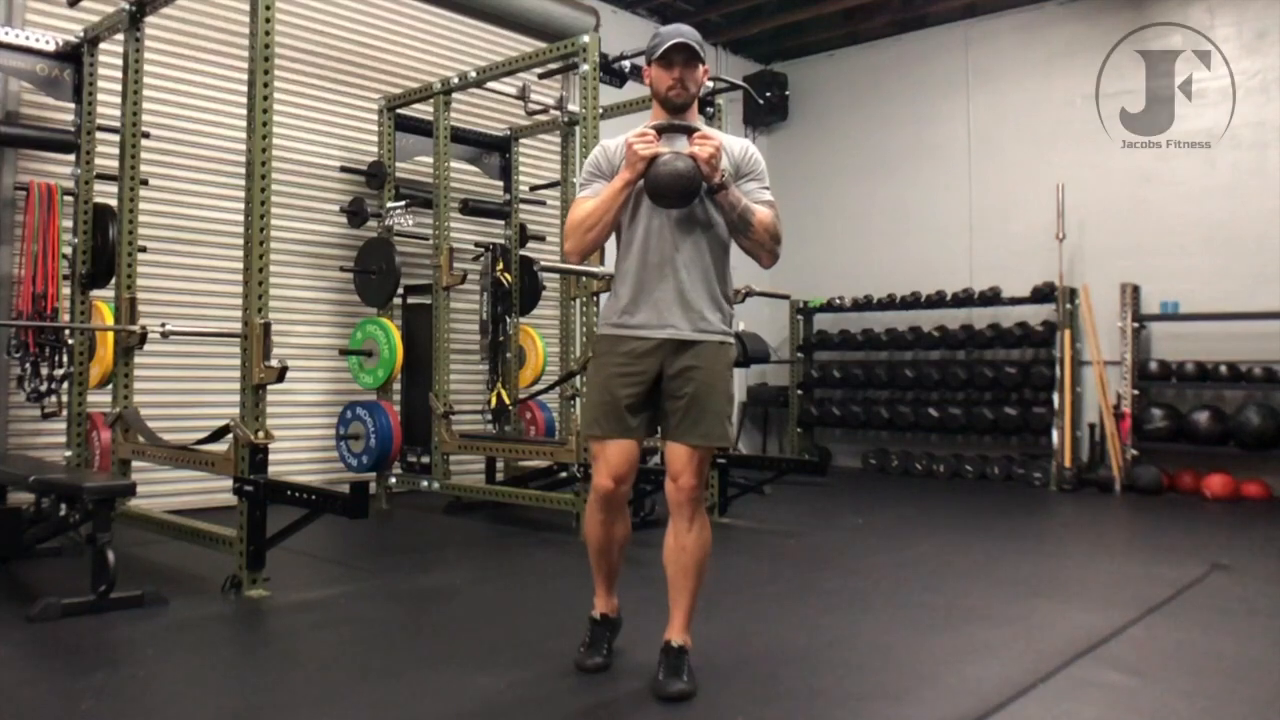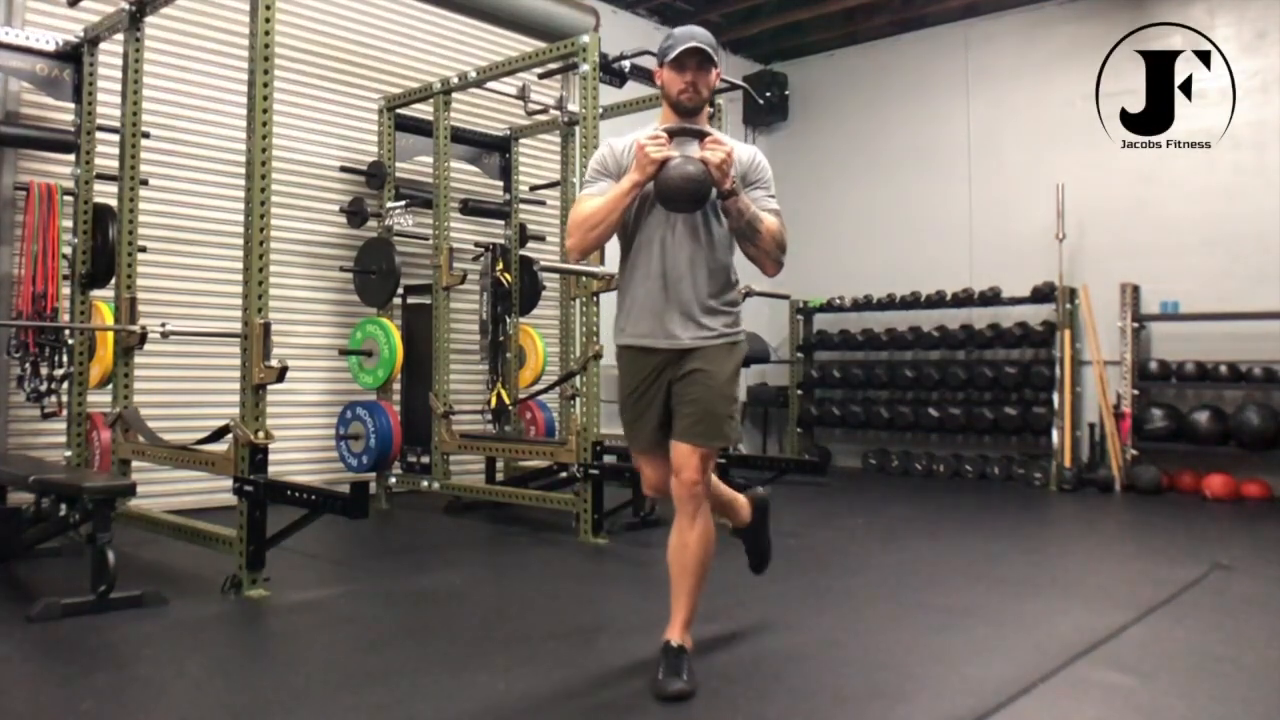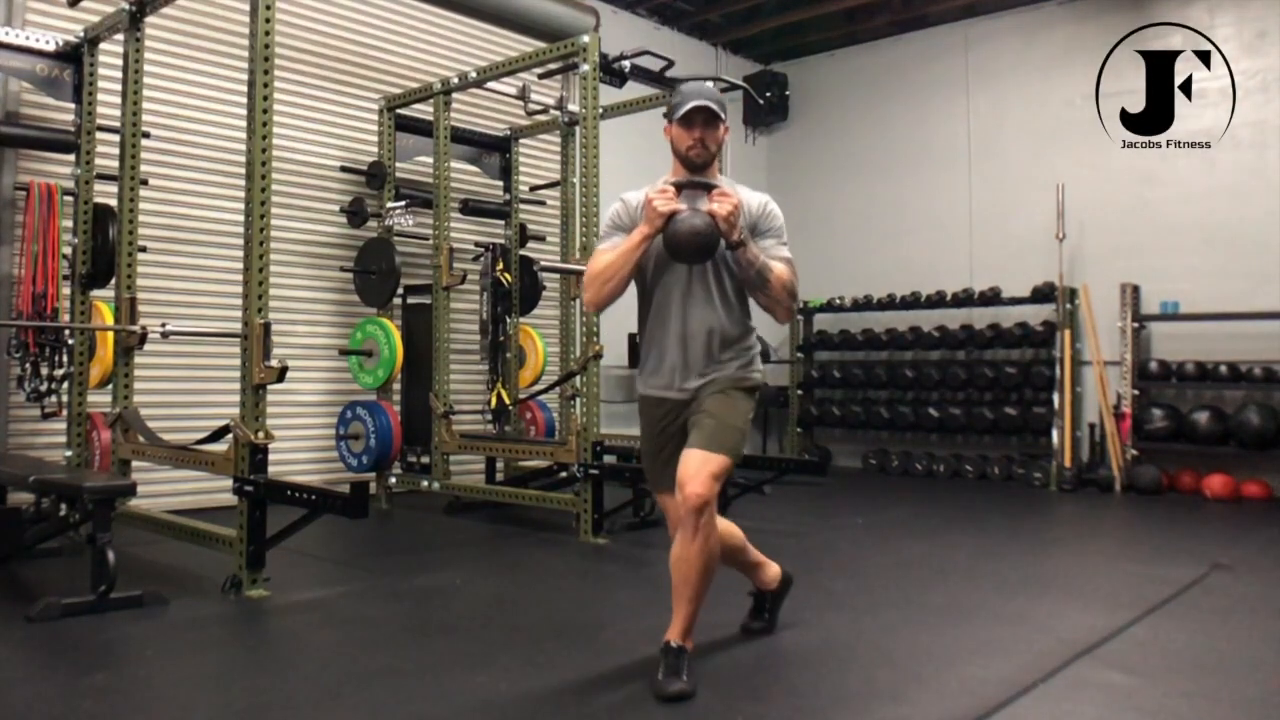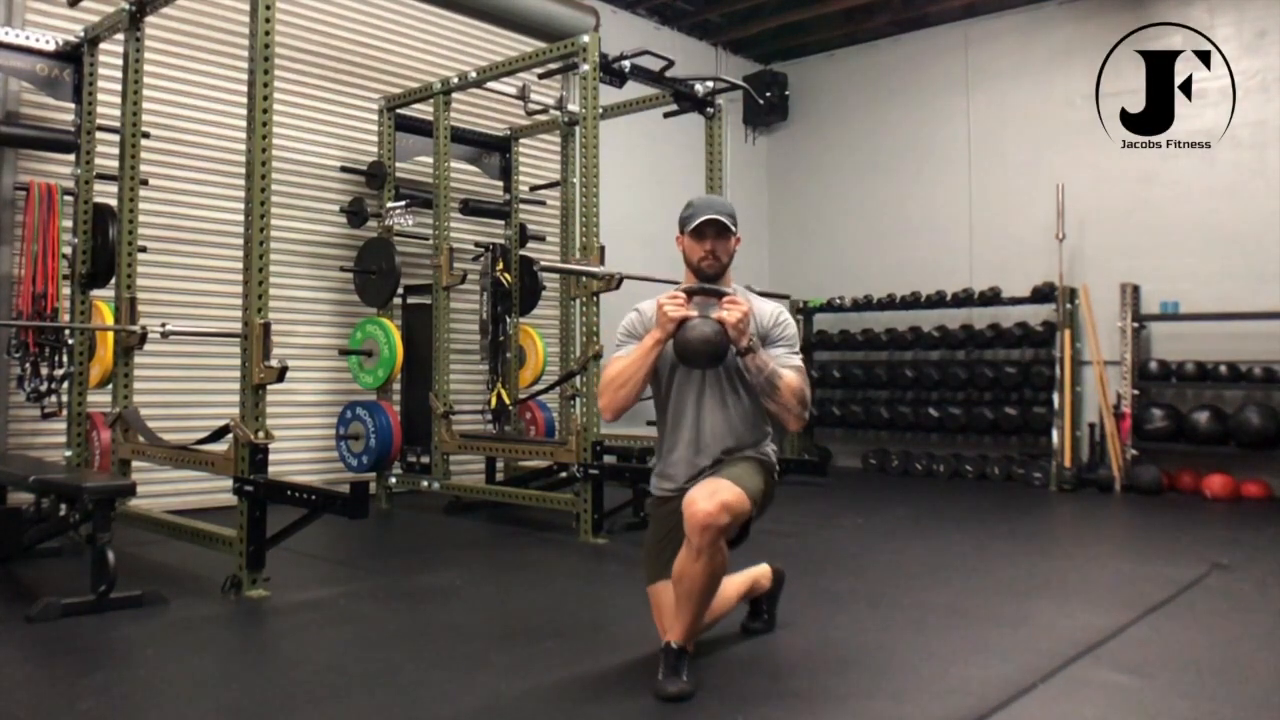
dt=0.7s
person 1, frame 1
left shoulder: (738, 153)
right shoulder: (611, 153)
left elbow: (768, 249)
right elbow: (576, 246)
left wrist: (717, 181)
right wrist: (629, 176)
left hip: (701, 340)
right hip: (624, 335)
left knee: (686, 490)
right knee: (609, 483)
left ankle: (676, 642)
right ankle: (604, 610)
person 1, frame 2
left shoulder: (744, 159)
right shoulder: (618, 152)
left elbow: (773, 260)
right elbow: (577, 243)
left wrist: (728, 188)
right wrist: (638, 177)
left hip: (709, 341)
right hip: (641, 340)
left knee: (688, 483)
right knee: (658, 483)
left ankle: (677, 643)
right ankle: (745, 512)
person 1, frame 3
left shoulder: (755, 207)
right shoulder: (632, 207)
left elbow: (785, 306)
right elbow: (594, 296)
left wrist: (737, 239)
right wrist: (647, 229)
left hip: (725, 378)
right hip: (660, 386)
left knee: (695, 494)
right knee: (687, 523)
left ankle: (677, 643)
right ankle: (768, 577)
person 1, frame 4
left shoulder: (770, 318)
right shoulder: (646, 317)
left elbow: (796, 416)
right elbow: (608, 406)
left wrist: (745, 344)
right wrist: (660, 335)
left hip: (744, 465)
right hip: (672, 483)
left knee: (704, 512)
right knee: (683, 612)
left ankle: (676, 650)
right ankle: (761, 579)
